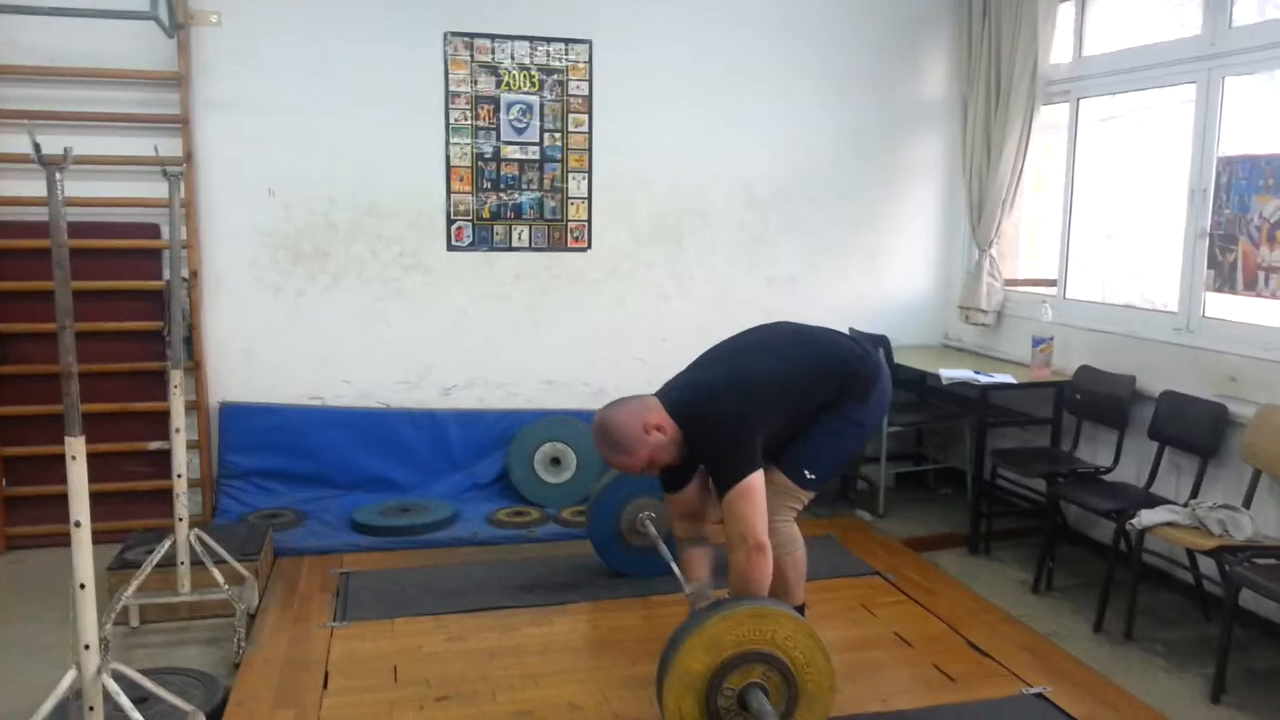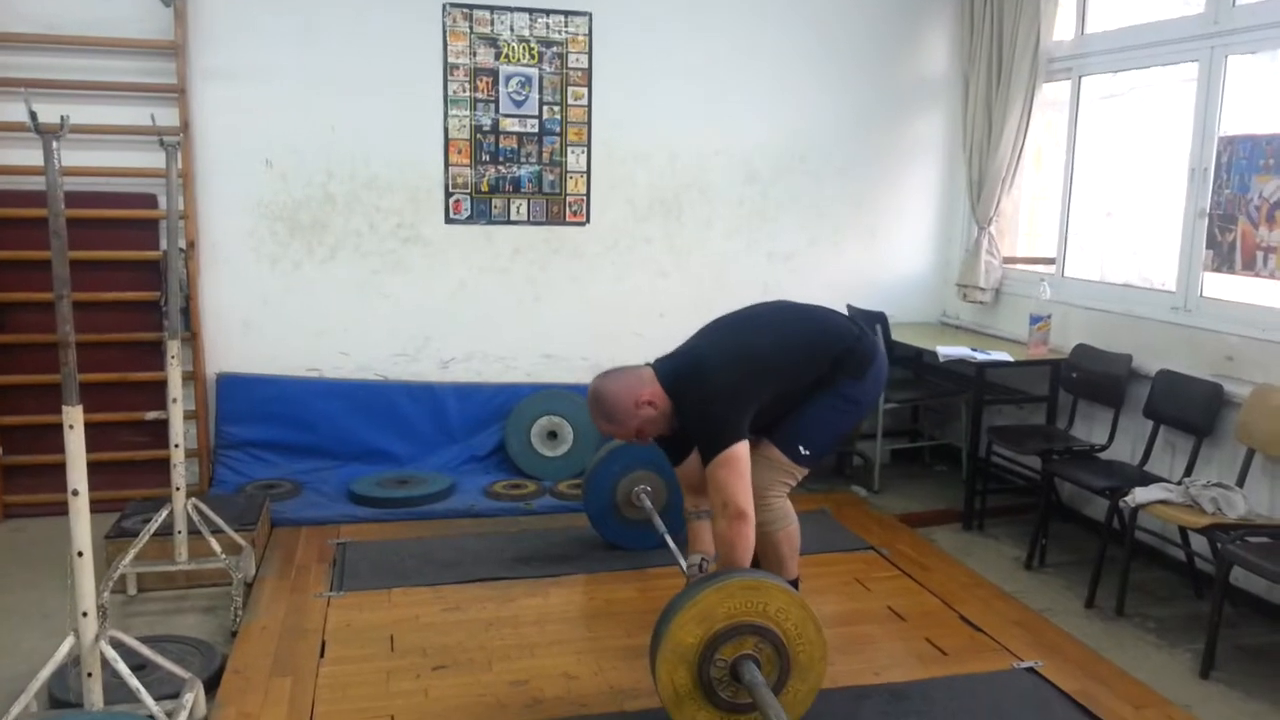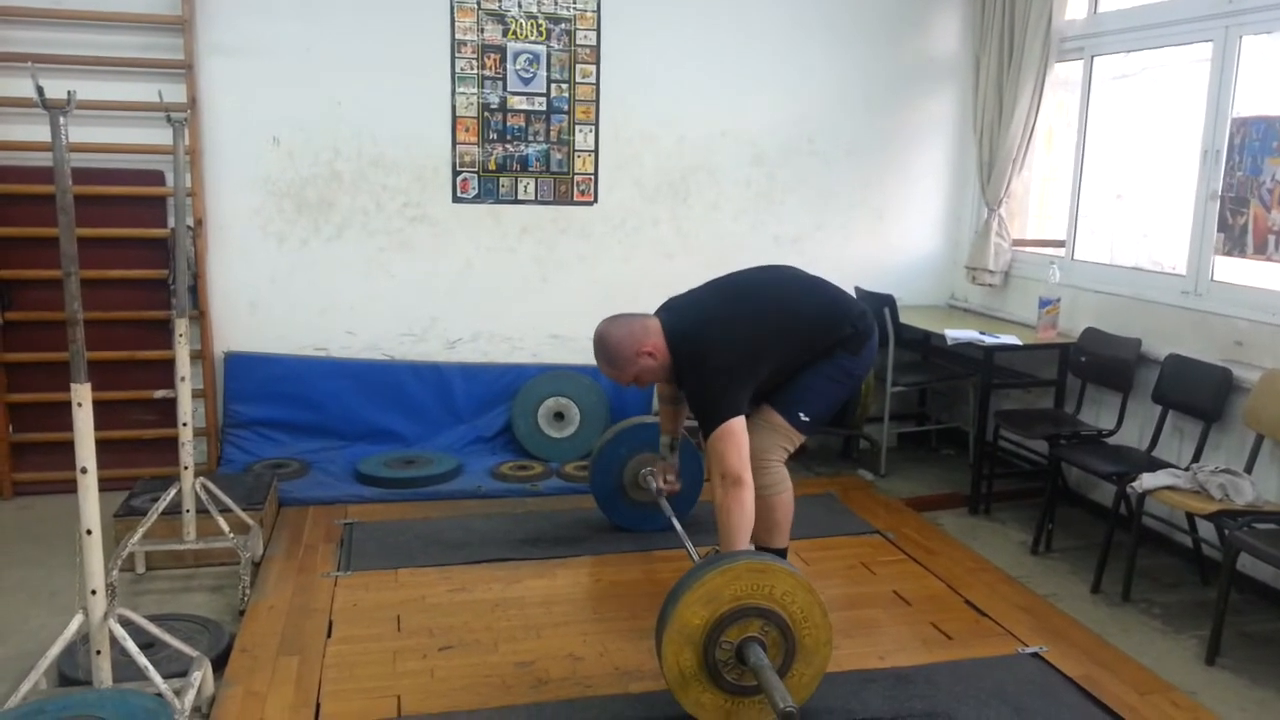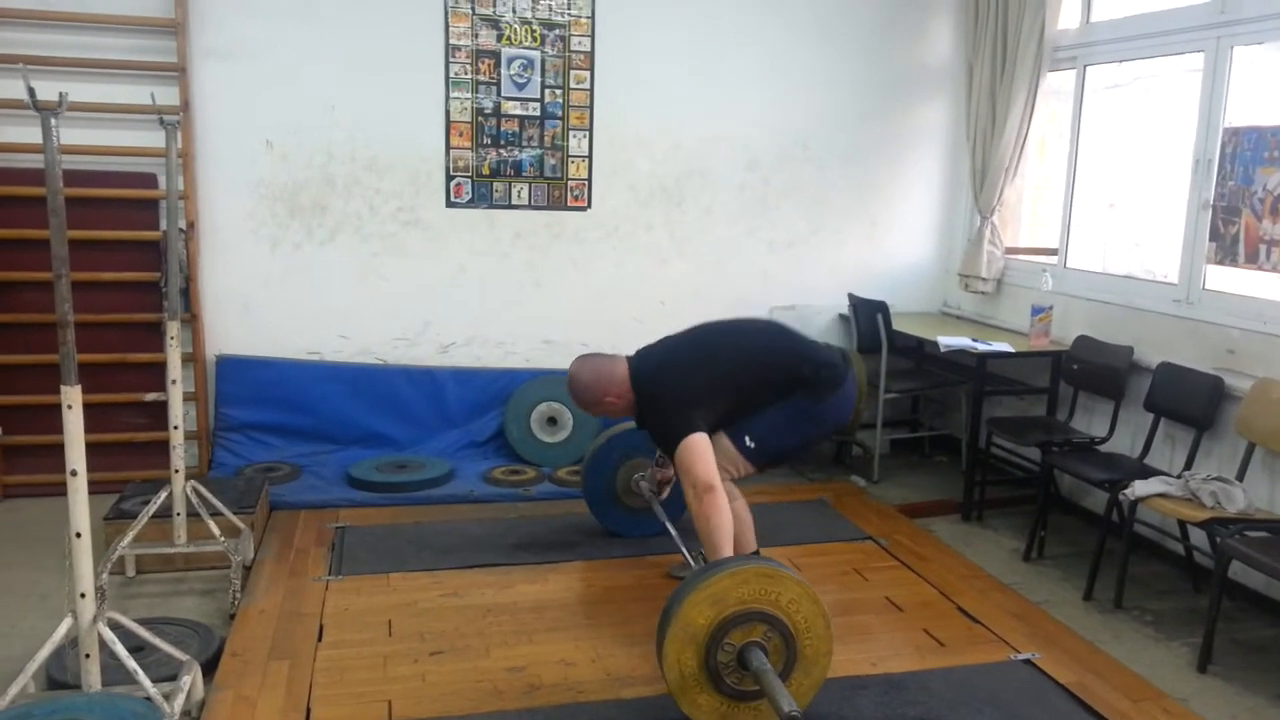
dt=0.5s
person 1, frame 1
left shoulder: (720, 428)
right shoulder: (670, 419)
left elbow: (751, 543)
right elbow: (690, 522)
right wrist: (701, 604)
left hip: (856, 386)
right hip: (802, 380)
left knee: (770, 511)
right knee: (738, 498)
person 1, frame 2
left shoulder: (708, 400)
right shoulder: (670, 393)
left elbow: (734, 511)
right elbow: (698, 493)
right wrist: (699, 575)
left hip: (852, 365)
right hip: (802, 365)
left knee: (762, 485)
right knee: (735, 475)
person 1, frame 3
left shoulder: (710, 361)
right shoulder: (665, 327)
left elbow: (732, 478)
right elbow: (672, 390)
right wrist: (668, 450)
left hip: (846, 342)
right hip: (794, 334)
left knee: (762, 451)
right knee: (729, 446)
right ankle: (751, 550)
person 1, frame 4
left shoulder: (664, 398)
right shoulder: (648, 368)
left elbow: (705, 488)
right wrist: (671, 466)
left hip: (822, 393)
right hip: (801, 379)
left knee: (709, 474)
right ankle: (718, 557)
